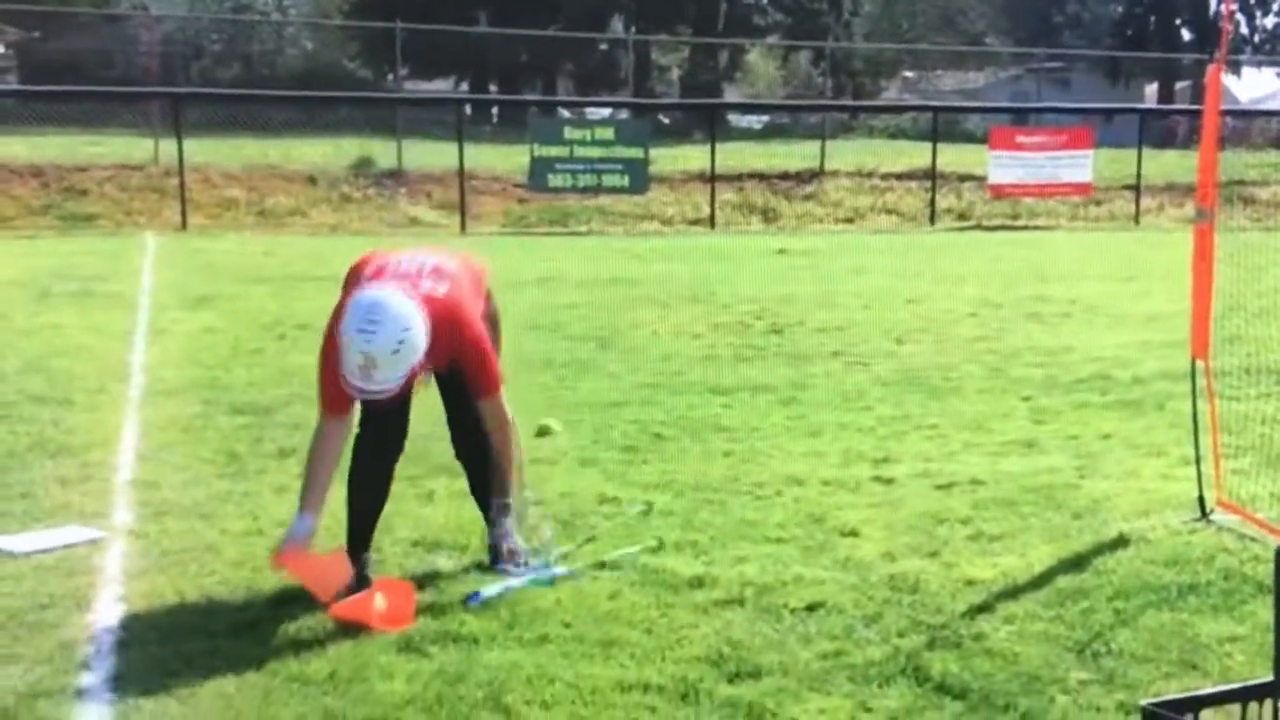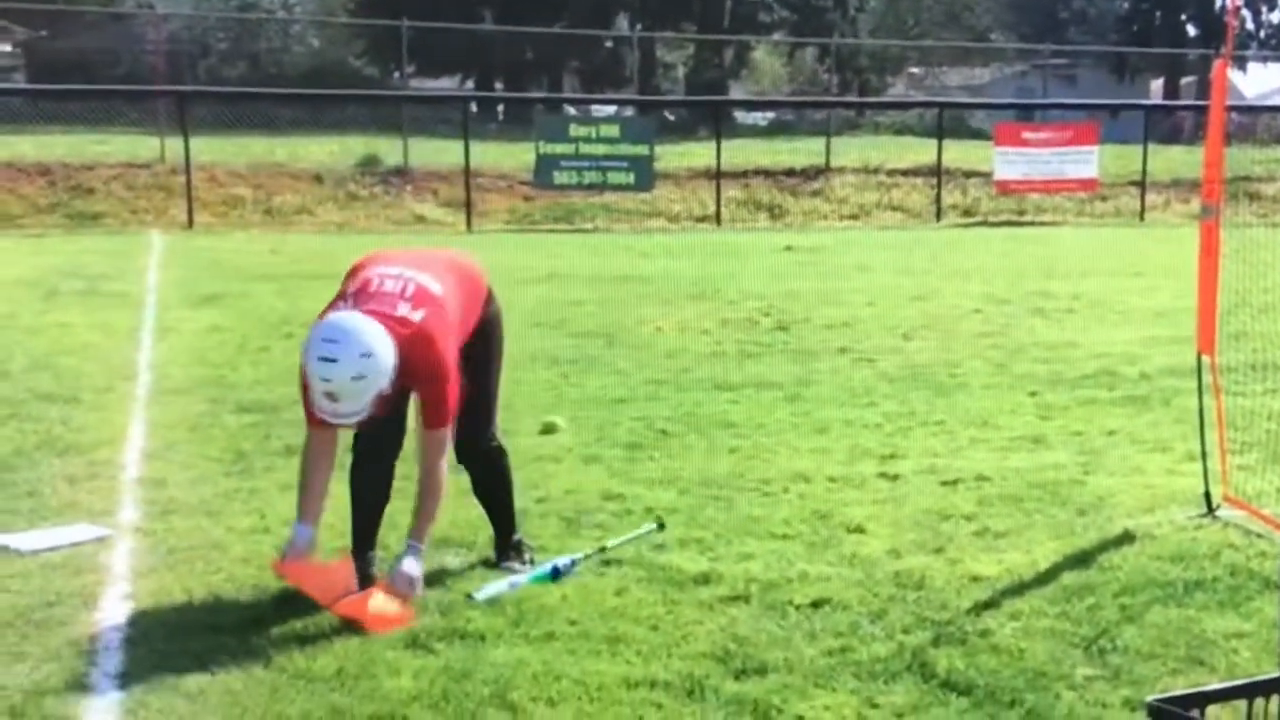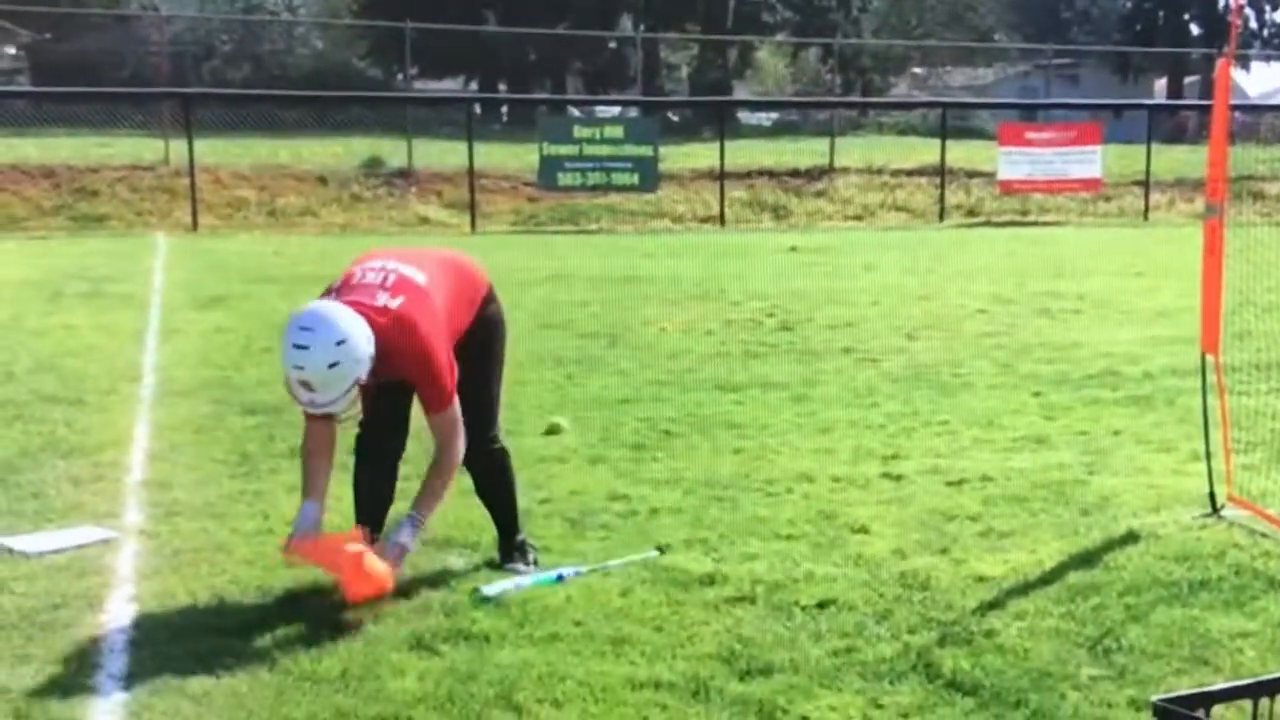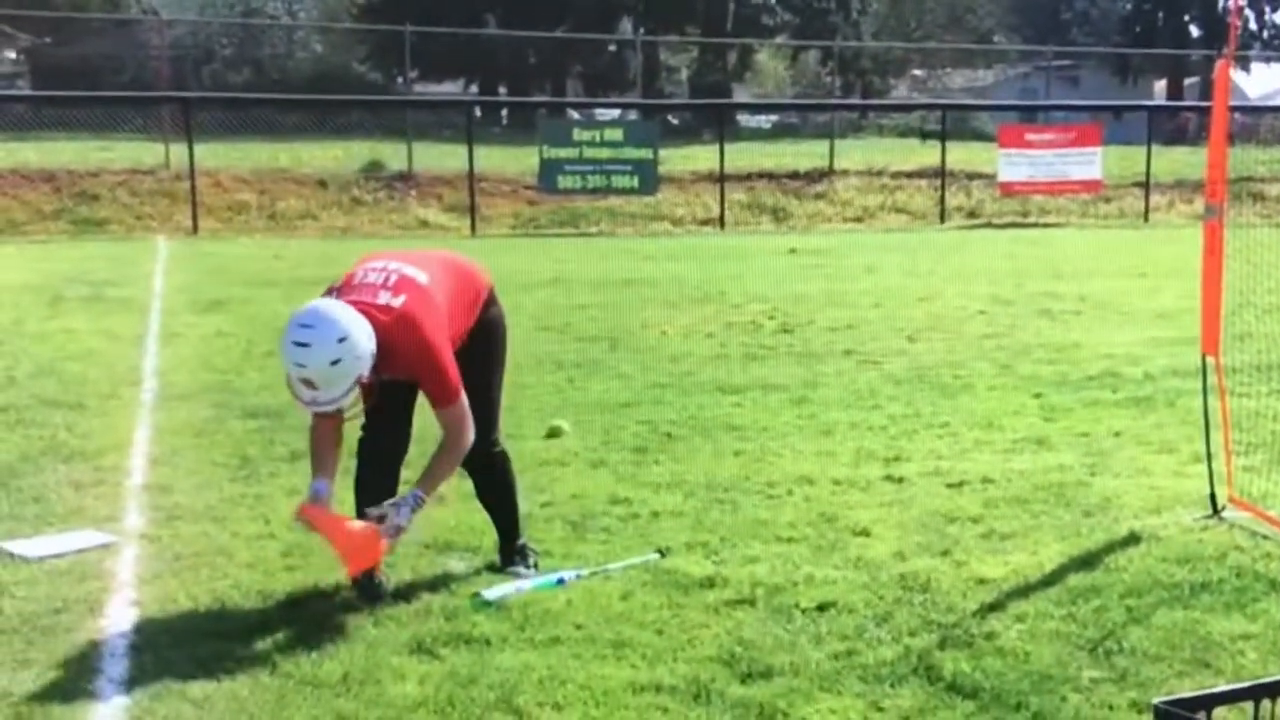
dt=0.2s
person 1, frame 1
left shoulder: (460, 322)
right shoulder: (346, 333)
left elbow: (497, 417)
right elbow: (332, 430)
left wrist: (504, 510)
right wrist: (305, 521)
left knee: (478, 436)
right knee: (378, 440)
left ankle: (504, 544)
right ankle: (356, 558)
person 1, frame 2
left shoulder: (430, 351)
right shoulder: (327, 353)
left elbow: (434, 463)
right elbow: (320, 445)
left wrist: (413, 553)
right wrist: (304, 532)
left knee: (476, 439)
right knee: (376, 443)
left ankle: (509, 542)
right ankle: (362, 557)
person 1, frame 3
left shoulder: (419, 340)
right shoulder: (318, 341)
left elbow: (452, 445)
right elbow: (318, 429)
left wrist: (412, 525)
right wrist: (310, 508)
left hip: (470, 306)
left knee: (480, 438)
right knee: (378, 440)
left ankle: (513, 543)
person 1, frame 4
left shoulder: (419, 338)
right shoulder: (317, 339)
left elbow: (460, 434)
right elbow: (325, 420)
left wrist: (413, 503)
right wrist: (320, 485)
left knee: (481, 443)
right knee: (381, 442)
left ankle: (513, 547)
